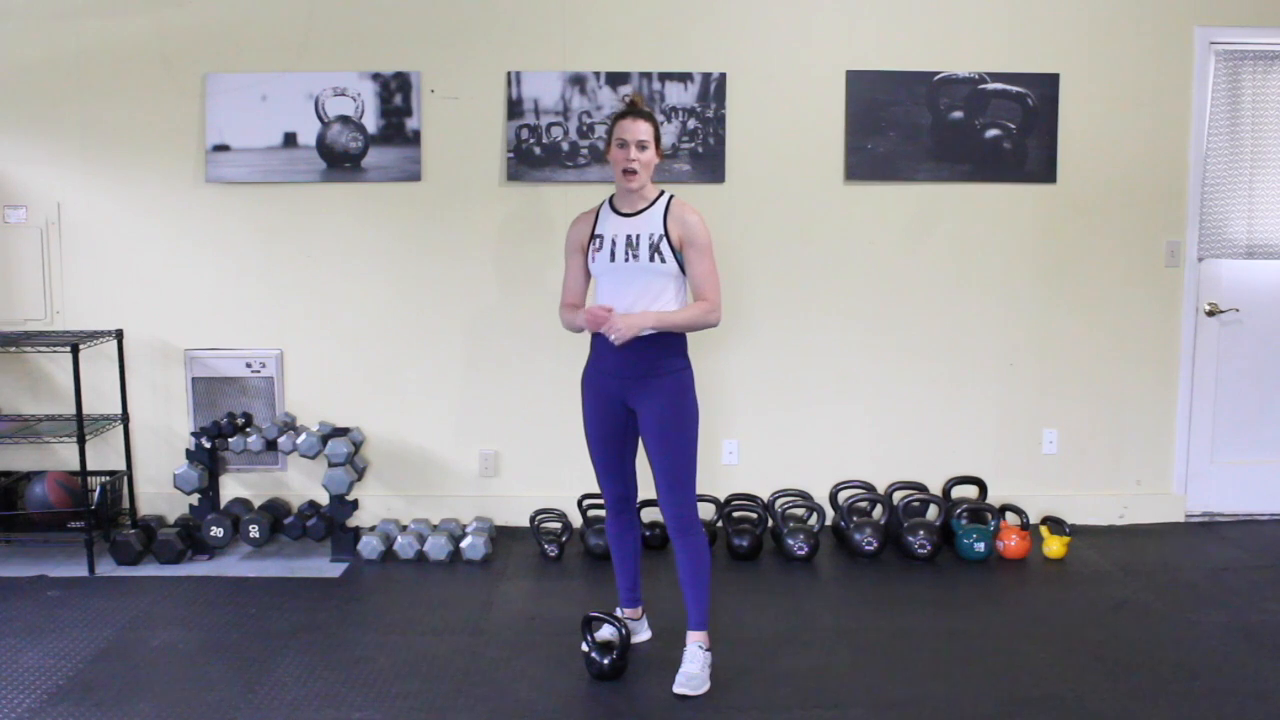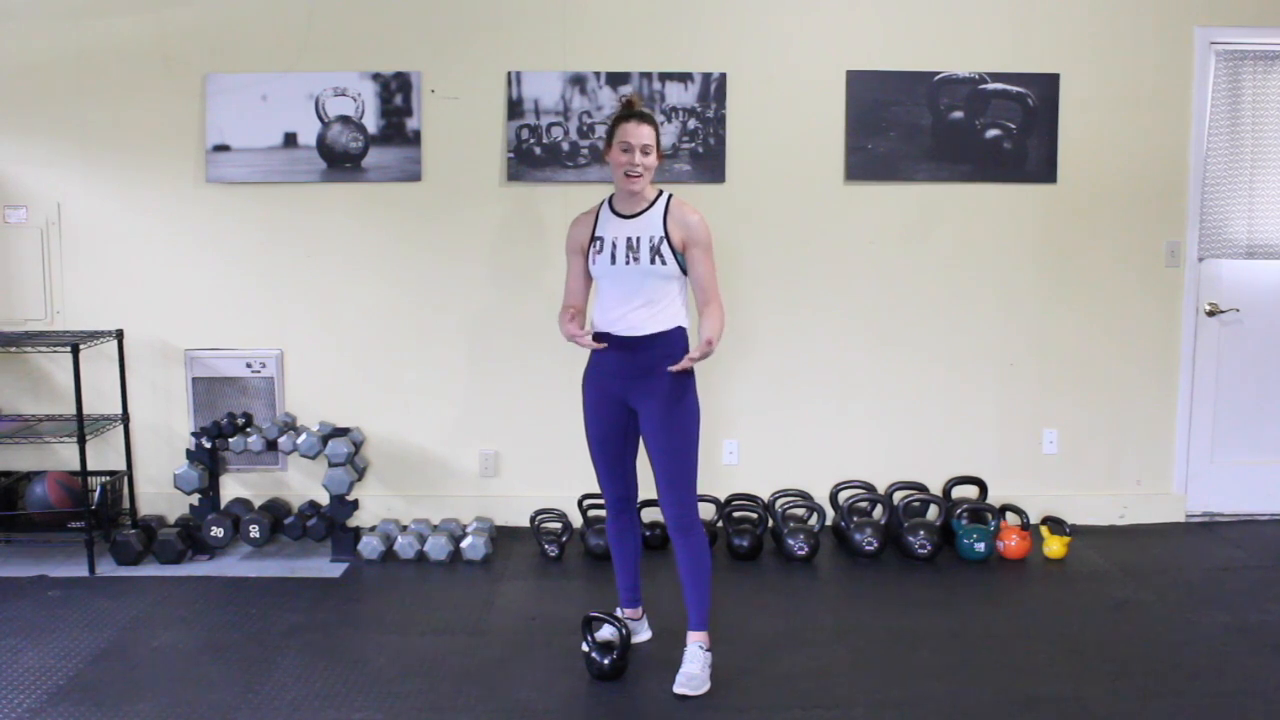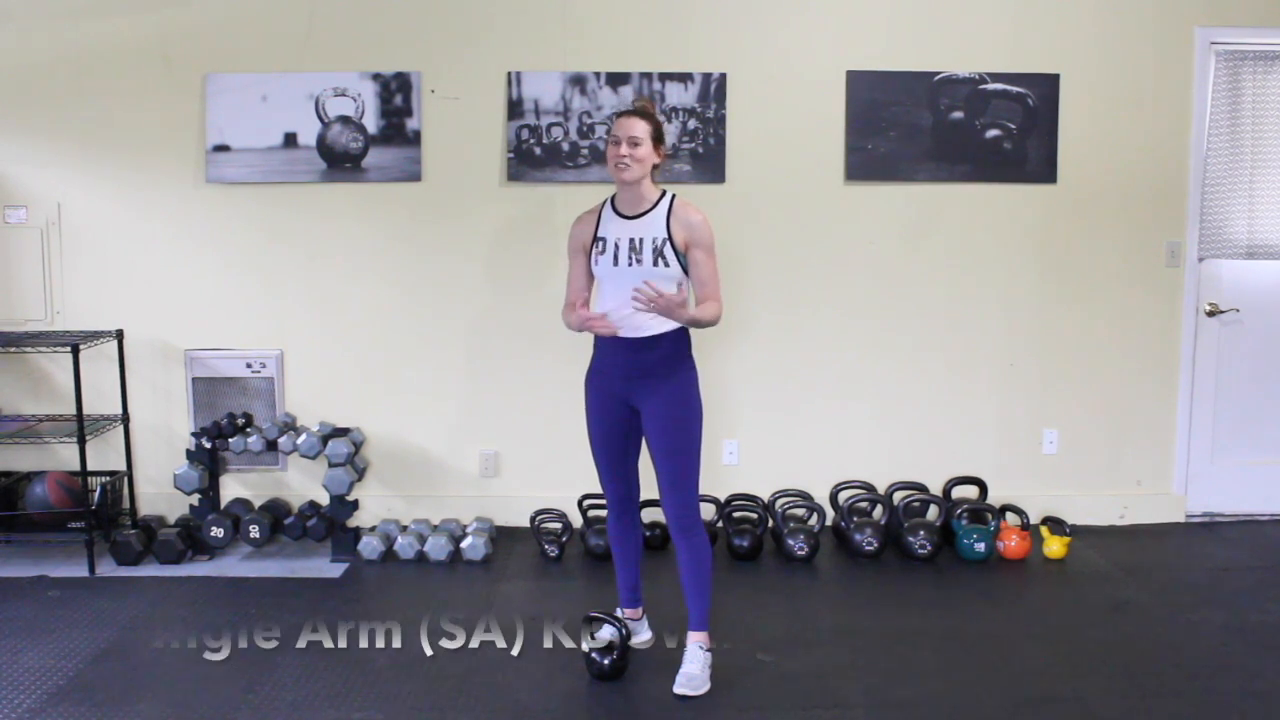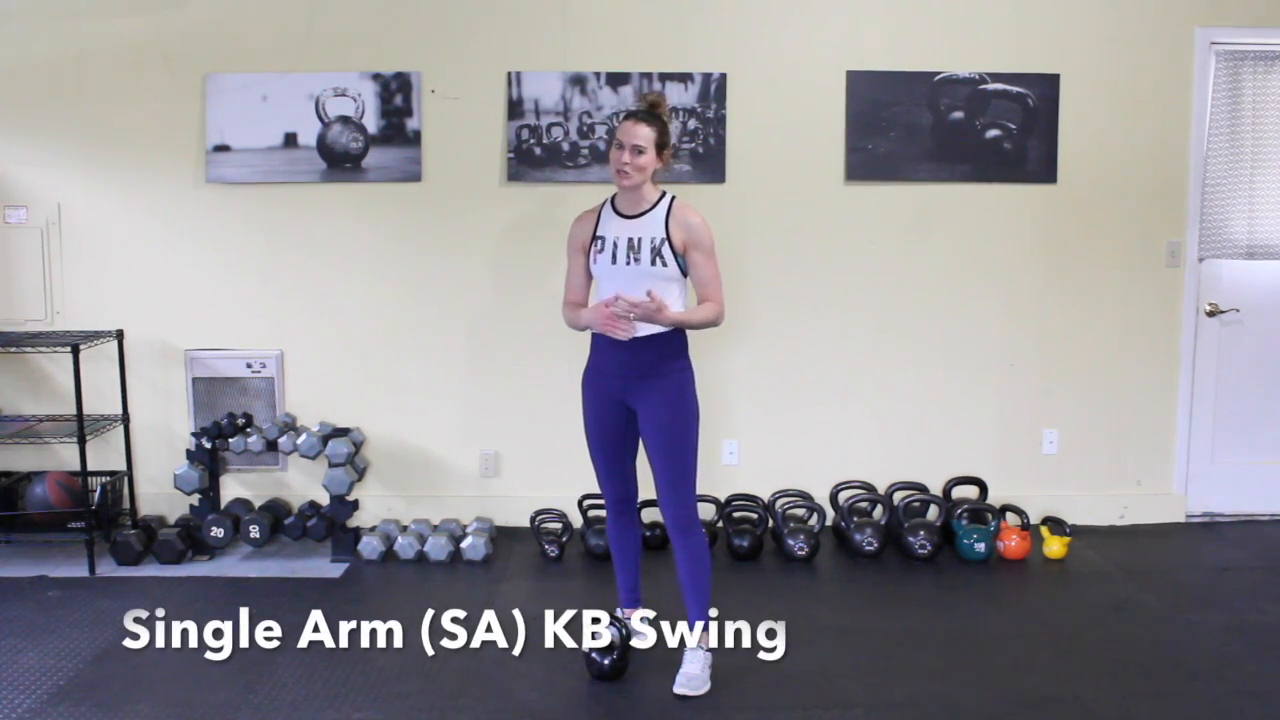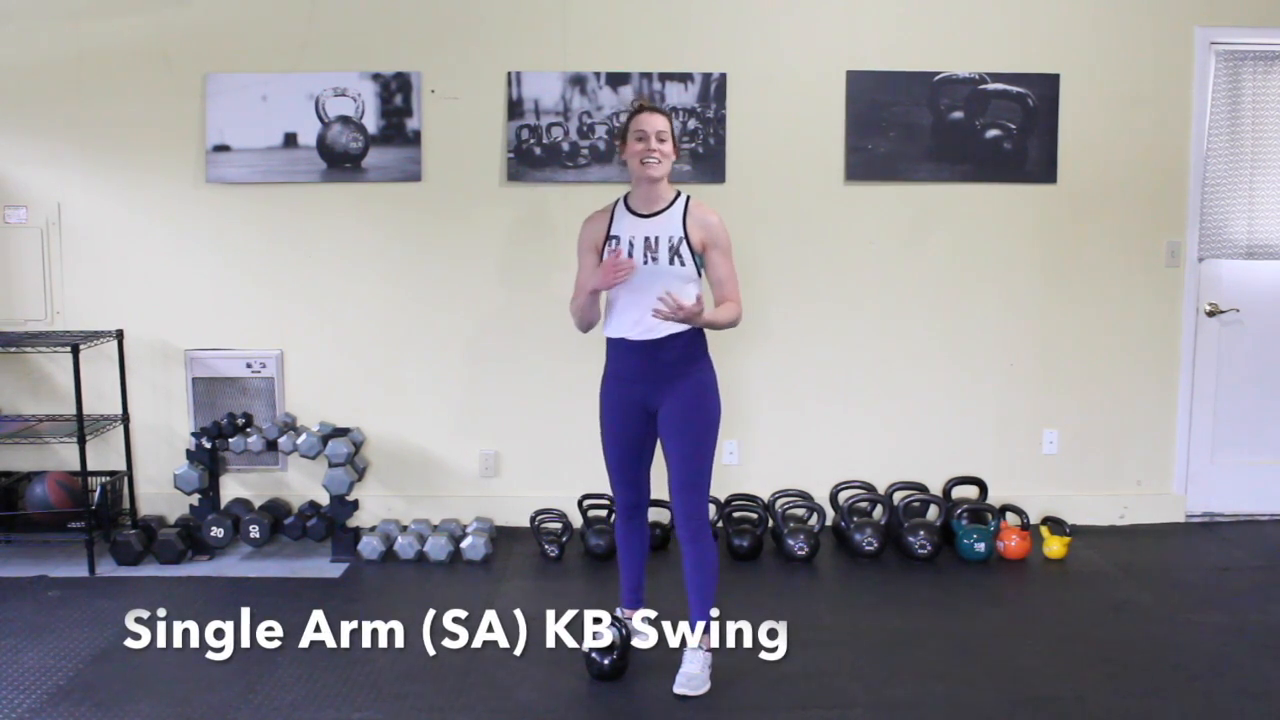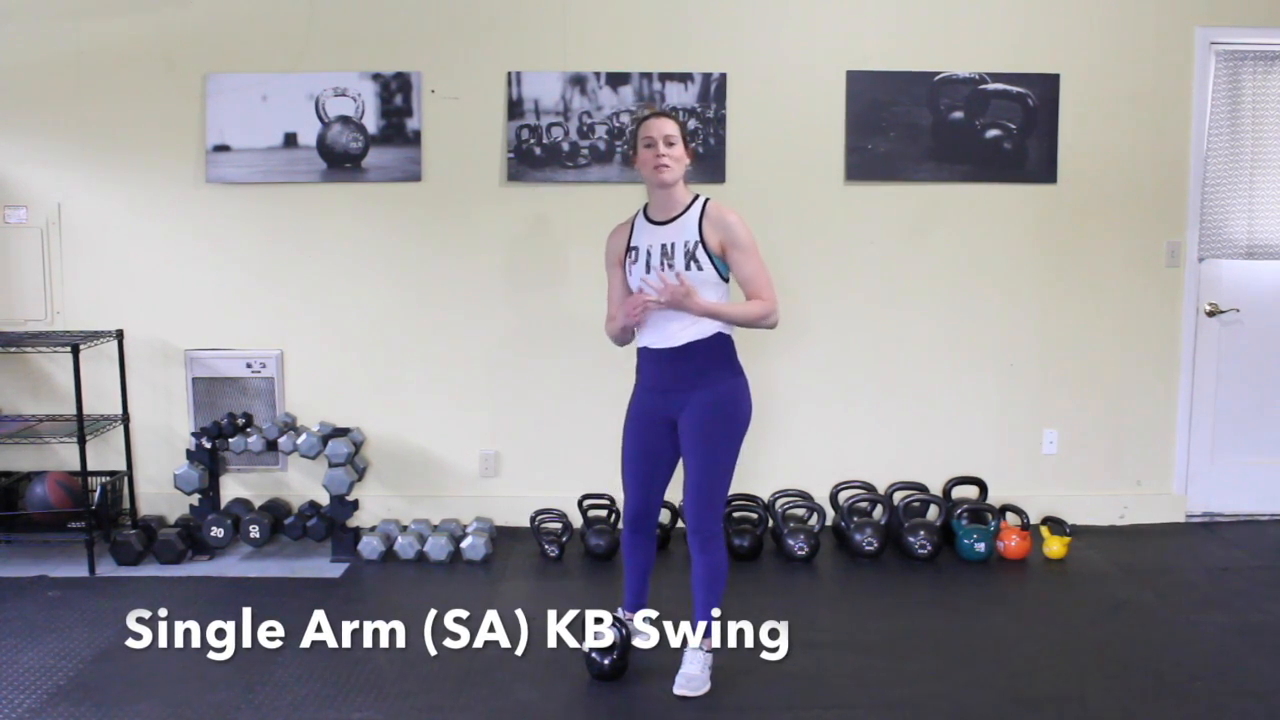
dt=0.7s
person 1, frame 1
left shoulder: (683, 218)
right shoulder: (586, 224)
left elbow: (710, 309)
right elbow: (566, 308)
left wrist: (645, 317)
right wrist: (585, 317)
left hip: (664, 371)
right hip: (603, 373)
left knee: (679, 509)
right knee: (617, 501)
left ankle: (698, 643)
right ankle: (631, 615)
person 1, frame 2
left shoulder: (684, 219)
right shoulder: (585, 225)
left elbow: (709, 301)
right elbow: (573, 305)
left wrist: (709, 341)
right wrist: (571, 328)
left hip: (664, 369)
right hip: (605, 371)
left knee: (680, 509)
right knee: (617, 502)
left ankle: (698, 643)
right ankle: (631, 616)
person 1, frame 3
left shoulder: (687, 219)
right shoulder: (588, 224)
left elbow: (714, 306)
right elbow: (571, 307)
left wrist: (682, 311)
right wrist: (580, 320)
left hip: (668, 370)
right hip: (607, 371)
left knee: (681, 510)
right knee: (619, 502)
left ankle: (698, 643)
right ankle: (632, 616)
person 1, frame 4
left shoulder: (685, 222)
right shoulder: (587, 225)
left elbow: (714, 309)
right elbow: (570, 307)
left wrist: (665, 315)
right wrist: (593, 316)
left hip: (664, 373)
right hip: (603, 373)
left knee: (679, 511)
right knee: (618, 503)
left ankle: (698, 643)
right ankle: (629, 615)
person 1, frame 5
left shoulder: (702, 220)
right shoulder: (599, 225)
left elbow: (733, 308)
right elbow: (582, 322)
left wrist: (697, 315)
right wrist: (594, 286)
left hip: (687, 376)
right hip: (622, 377)
left knee: (690, 513)
right knee: (629, 504)
left ankle: (700, 644)
right ankle: (630, 615)
person 1, frame 6
left shoulder: (719, 220)
right shoulder: (622, 237)
left elbow: (767, 311)
right elbow: (615, 332)
left wrist: (698, 303)
right wrist: (627, 317)
left hip: (714, 383)
right hip: (651, 386)
left knee: (702, 521)
right knee: (637, 513)
left ankle: (701, 646)
right ankle: (630, 619)
